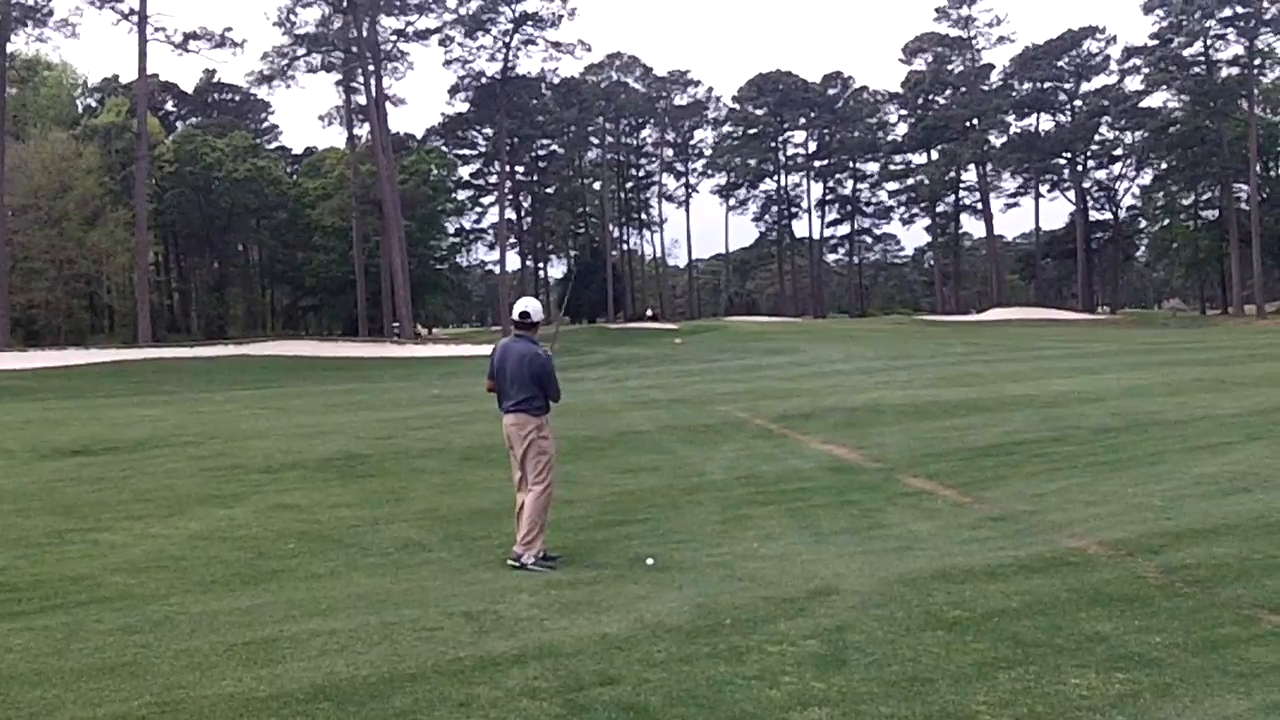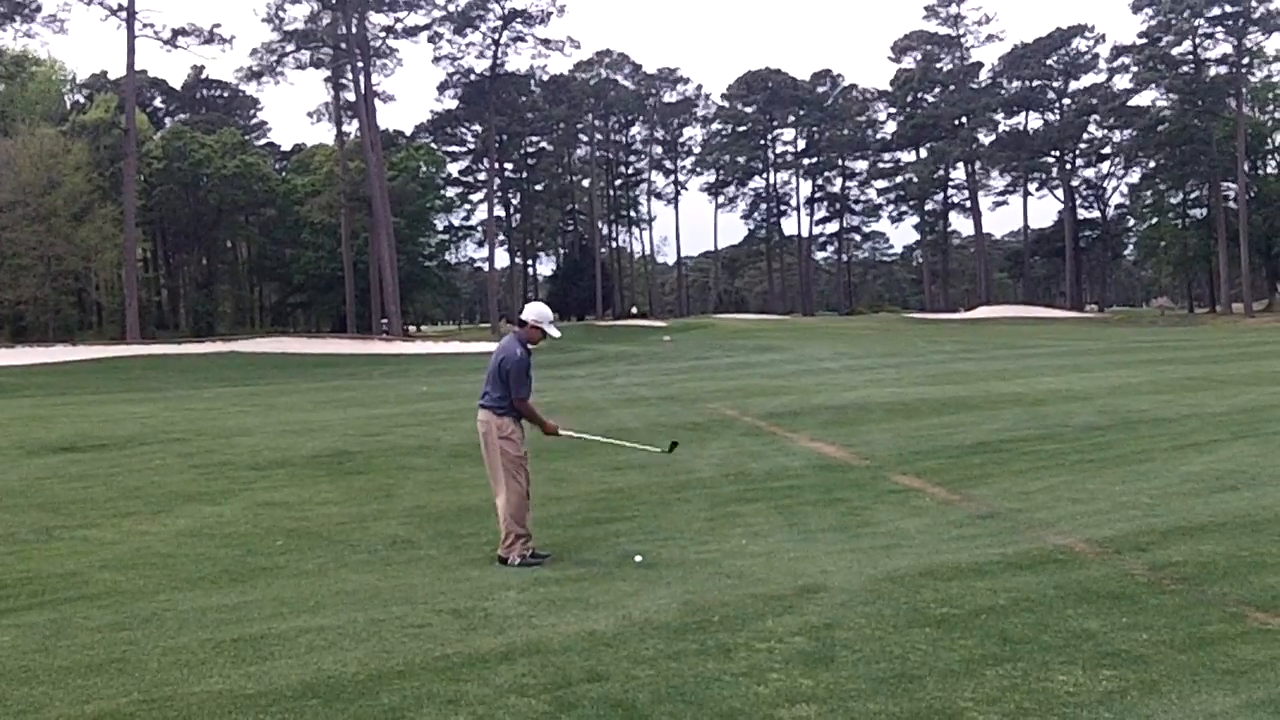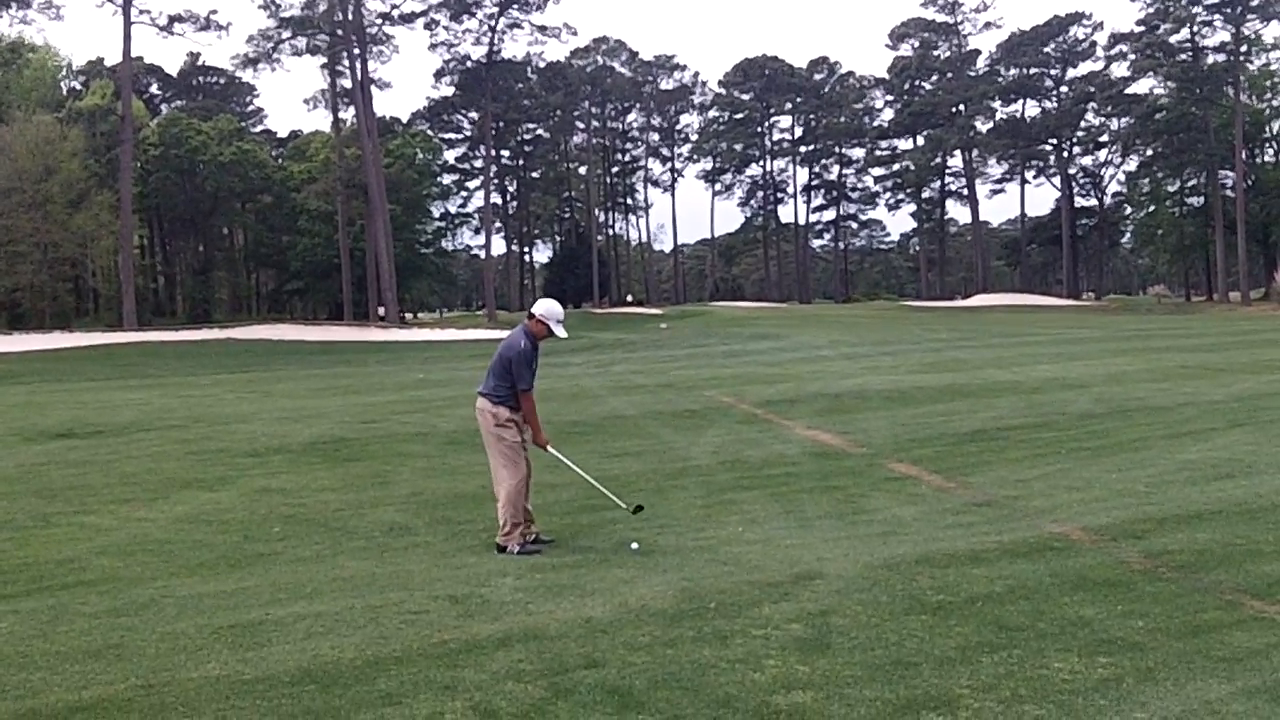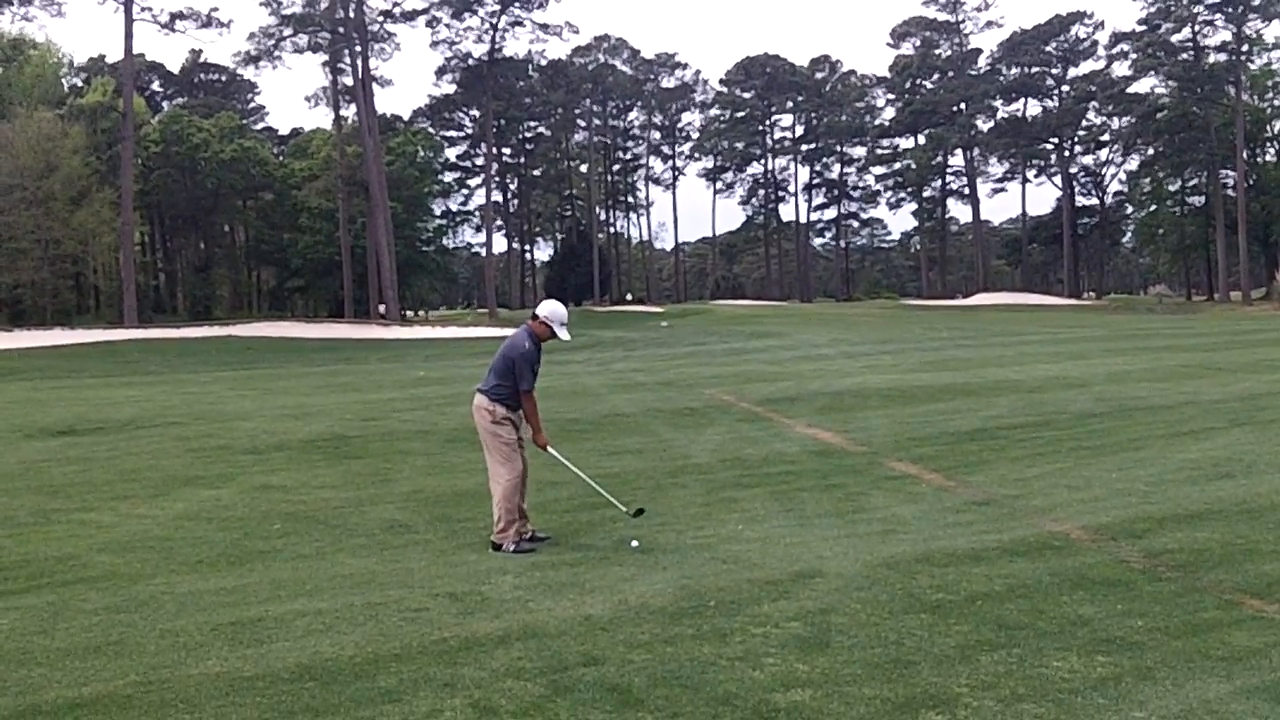
dt=1s
person 1, frame 1
left shoulder: (500, 348)
right shoulder: (539, 355)
left elbow: (491, 385)
right elbow: (555, 397)
left hip: (510, 420)
right hip: (532, 423)
left knee: (525, 486)
right knee: (540, 486)
left ankle: (530, 547)
right ankle: (526, 552)
person 1, frame 2
left shoulder: (511, 344)
right shoulder: (517, 355)
right elbow: (520, 402)
left wrist: (538, 421)
right wrist: (544, 425)
left hip: (501, 420)
right hip: (501, 423)
left knee: (519, 485)
right knee: (512, 487)
left ankle: (522, 545)
right ankle: (510, 552)
person 1, frame 3
left shoulder: (527, 341)
right shoulder: (521, 347)
left elbow: (525, 392)
right elbow: (525, 395)
left wrist: (530, 426)
right wrist: (537, 432)
left hip: (505, 411)
right hip: (496, 412)
left knee: (521, 472)
right knee: (511, 475)
left ankle: (525, 530)
right ankle: (508, 541)
person 1, frame 4
left shoulder: (531, 341)
right shoulder: (524, 347)
left elbow: (526, 392)
right elbow: (526, 395)
left wrist: (531, 425)
right wrist: (538, 432)
left hip: (505, 410)
right hip: (493, 411)
left knee: (519, 470)
right knee: (508, 473)
left ankle: (520, 529)
right ankle: (503, 539)
